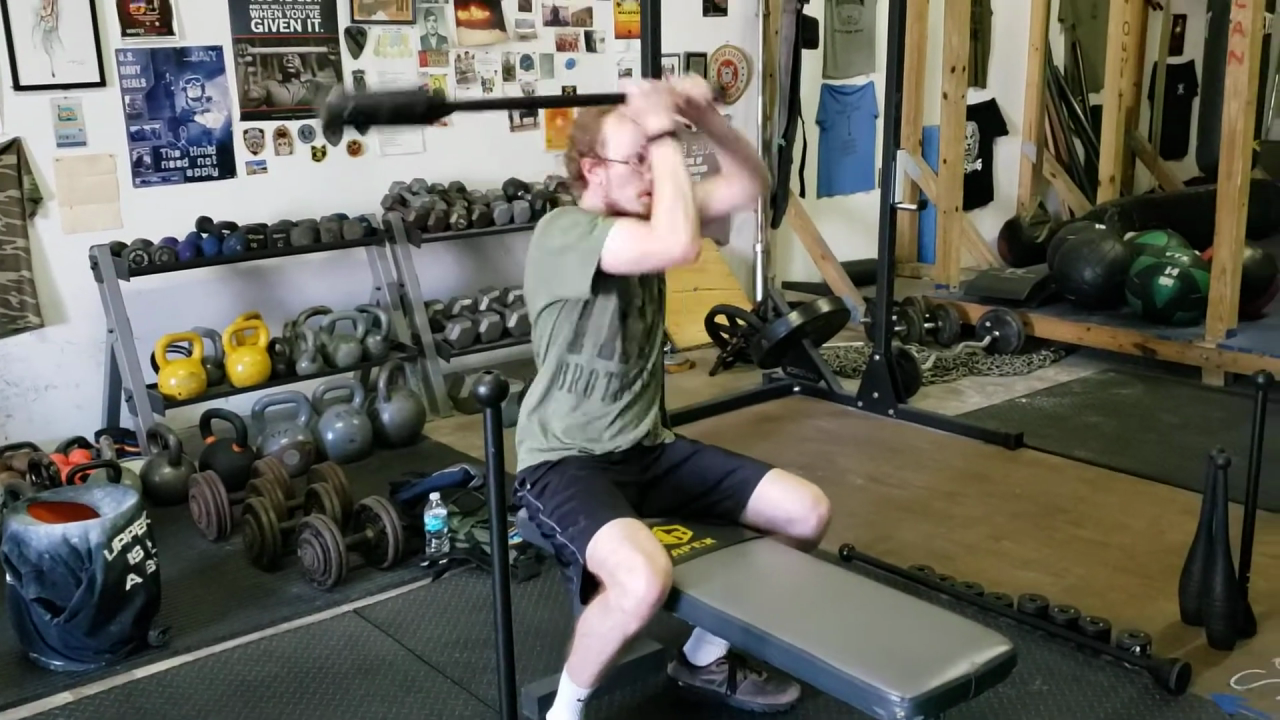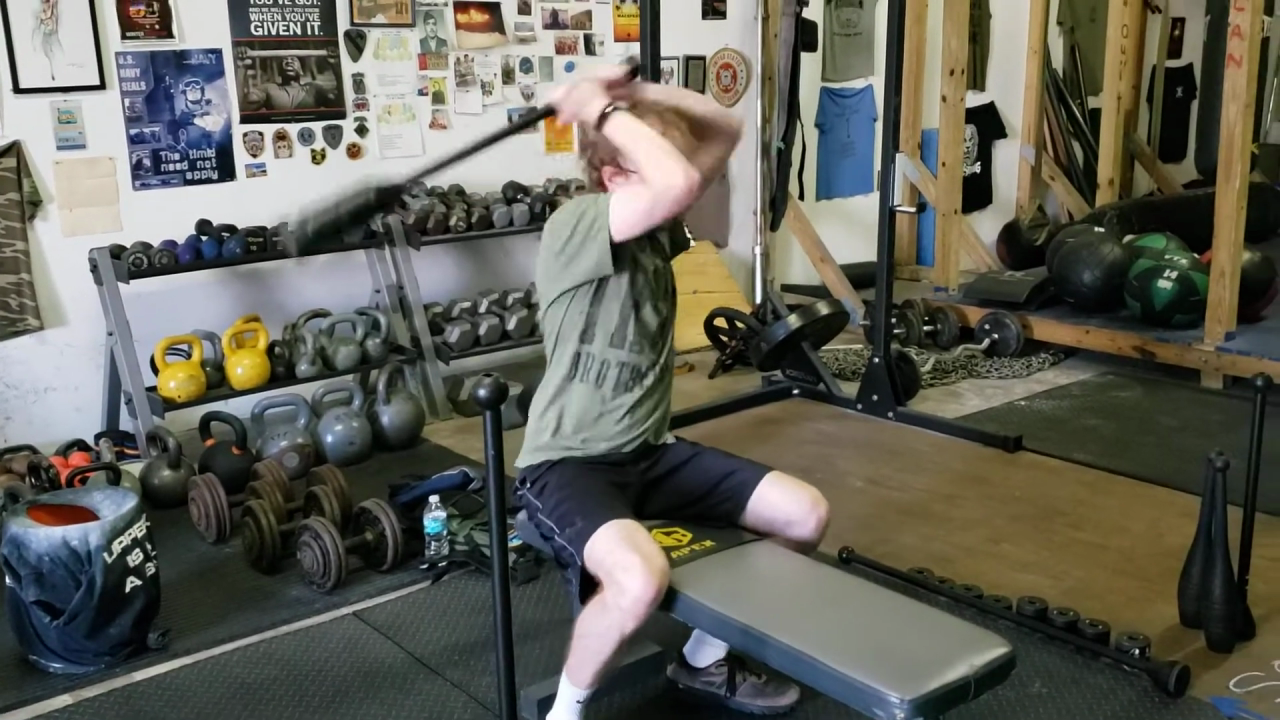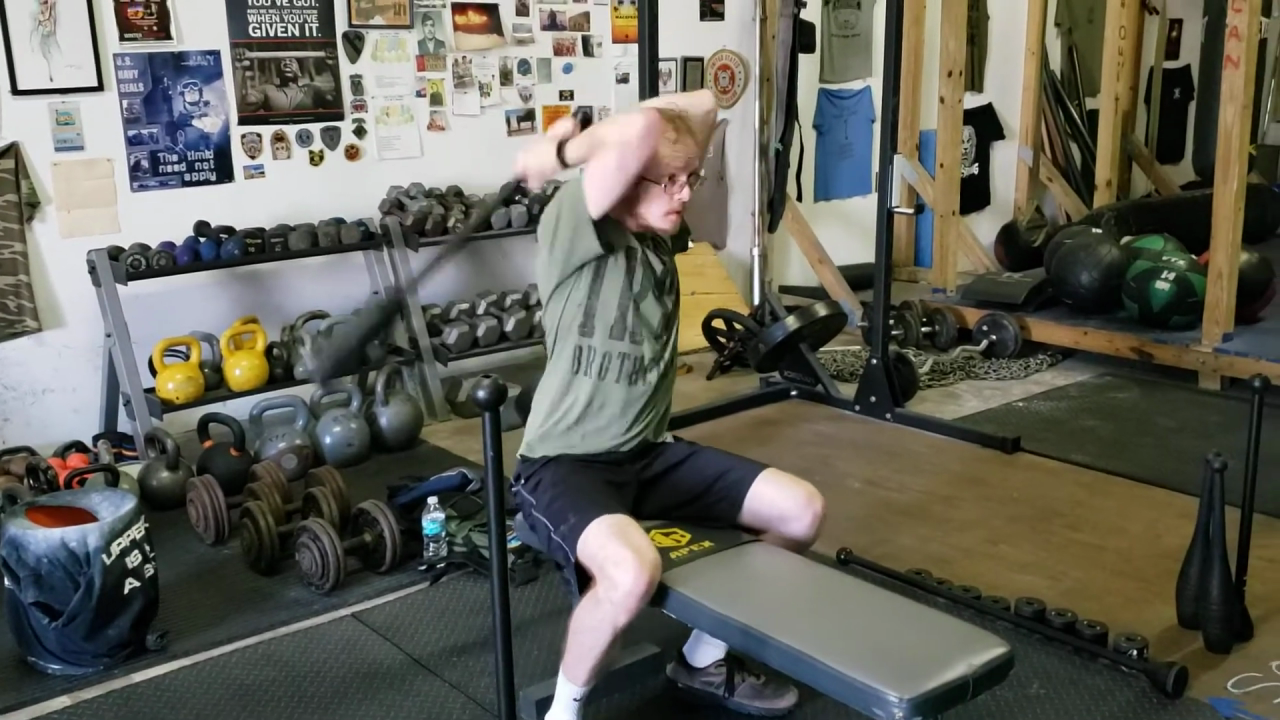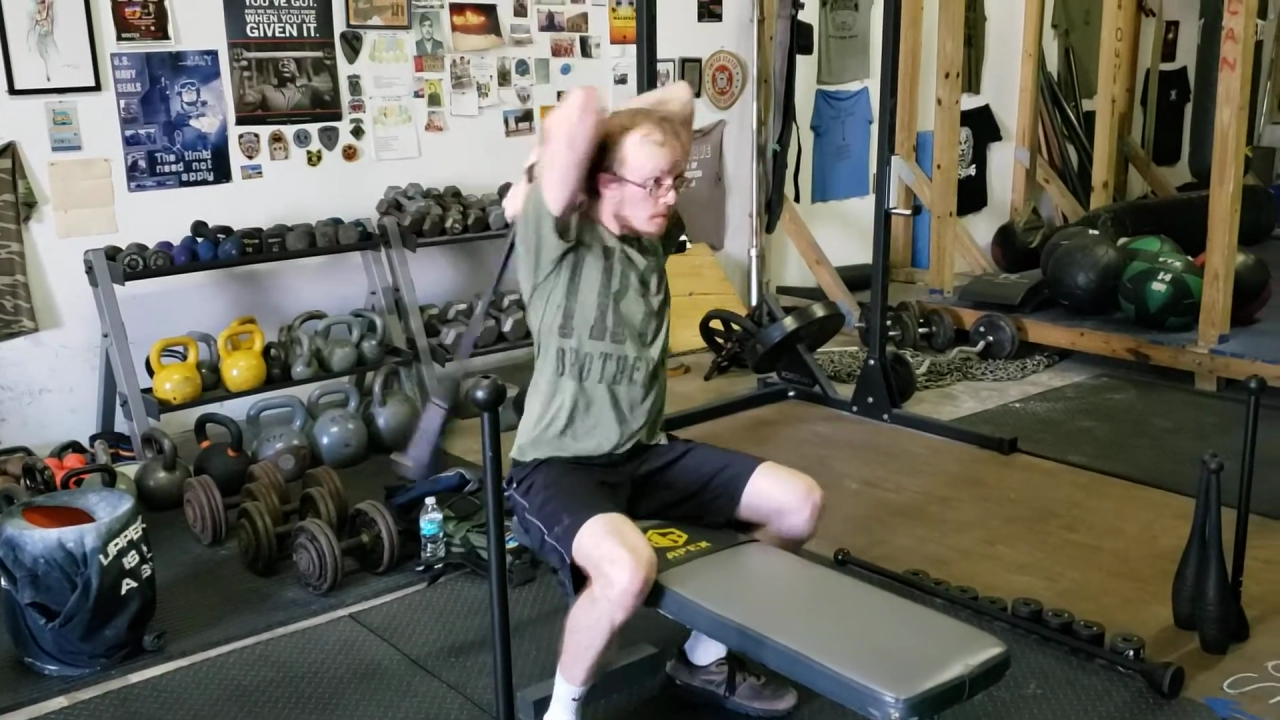
dt=0.1s
person 1, frame 1
left shoulder: (643, 223)
right shoulder: (564, 233)
left elbow: (751, 184)
right elbow: (678, 244)
left wrist: (702, 113)
right wrist: (662, 134)
left hip: (648, 448)
right hip: (564, 462)
left knee: (807, 511)
right knee: (643, 579)
left ankle: (705, 656)
person 1, frame 2
left shoulder: (652, 220)
right shoulder: (582, 226)
left elbow: (725, 130)
right elbow: (674, 181)
left wrist: (626, 92)
right wrist: (612, 115)
left hip: (650, 451)
right hip: (568, 464)
left knee: (807, 514)
right knee: (640, 580)
left ankle: (705, 658)
person 1, frame 3
left shoulder: (650, 219)
right shoulder: (575, 218)
left elbow: (698, 108)
right elbow: (641, 130)
left wrist: (572, 135)
right wrist: (573, 147)
left hip: (648, 451)
right hip: (565, 460)
left knee: (802, 510)
right knee: (631, 572)
left ankle: (705, 657)
person 1, frame 4
left shoulder: (647, 224)
right shoulder: (557, 230)
left elbow: (678, 98)
right elbow: (581, 116)
left wrist: (600, 142)
right wrist: (542, 178)
left hip: (647, 453)
right hip: (556, 463)
left knee: (800, 503)
right knee: (625, 570)
left ankle: (704, 656)
